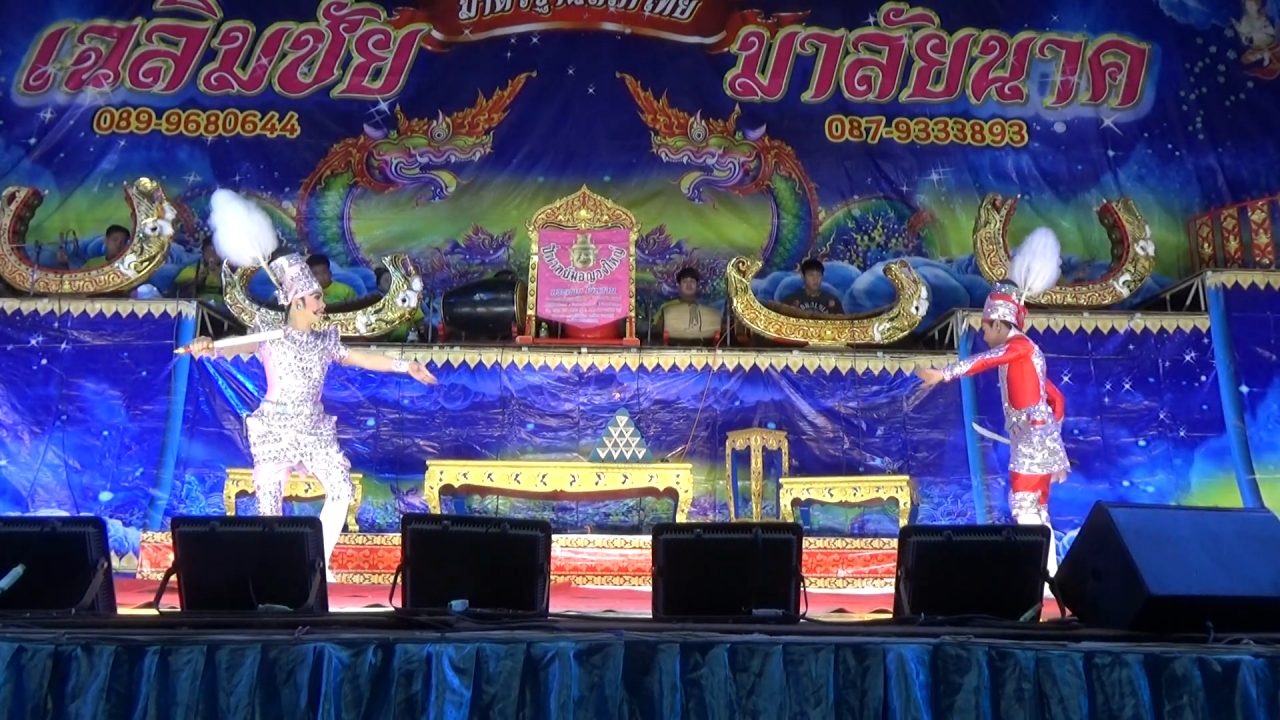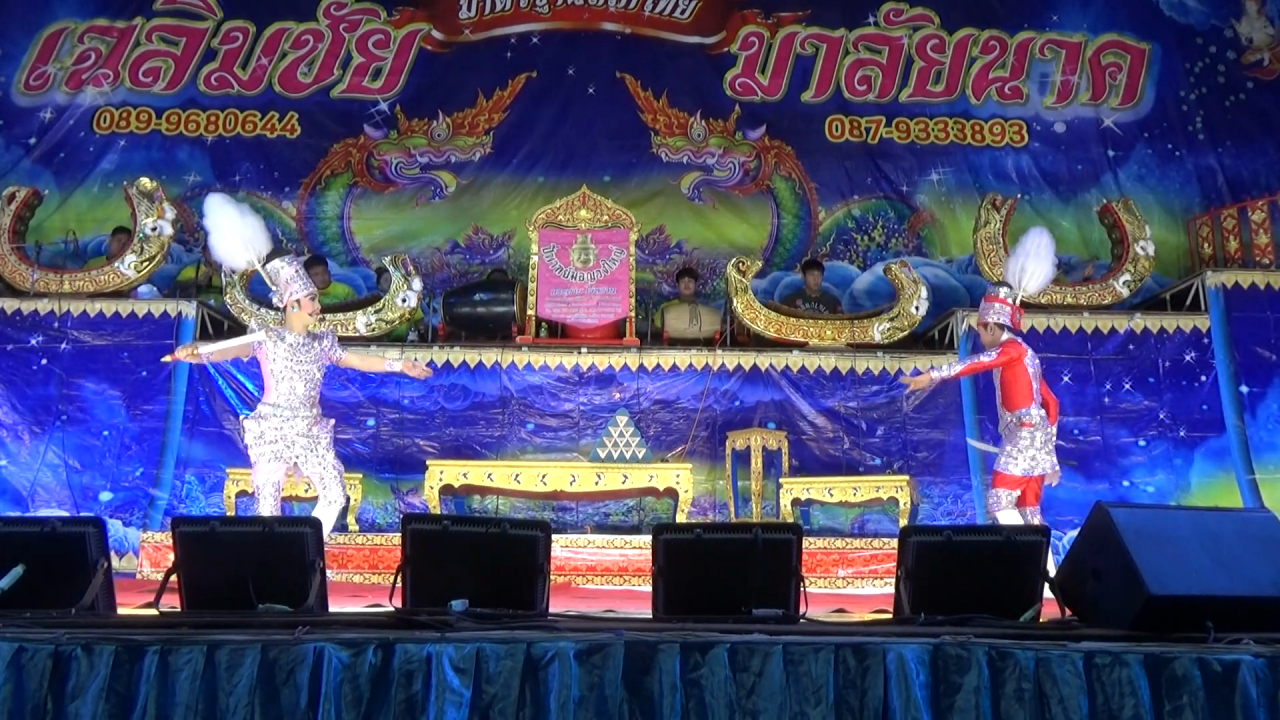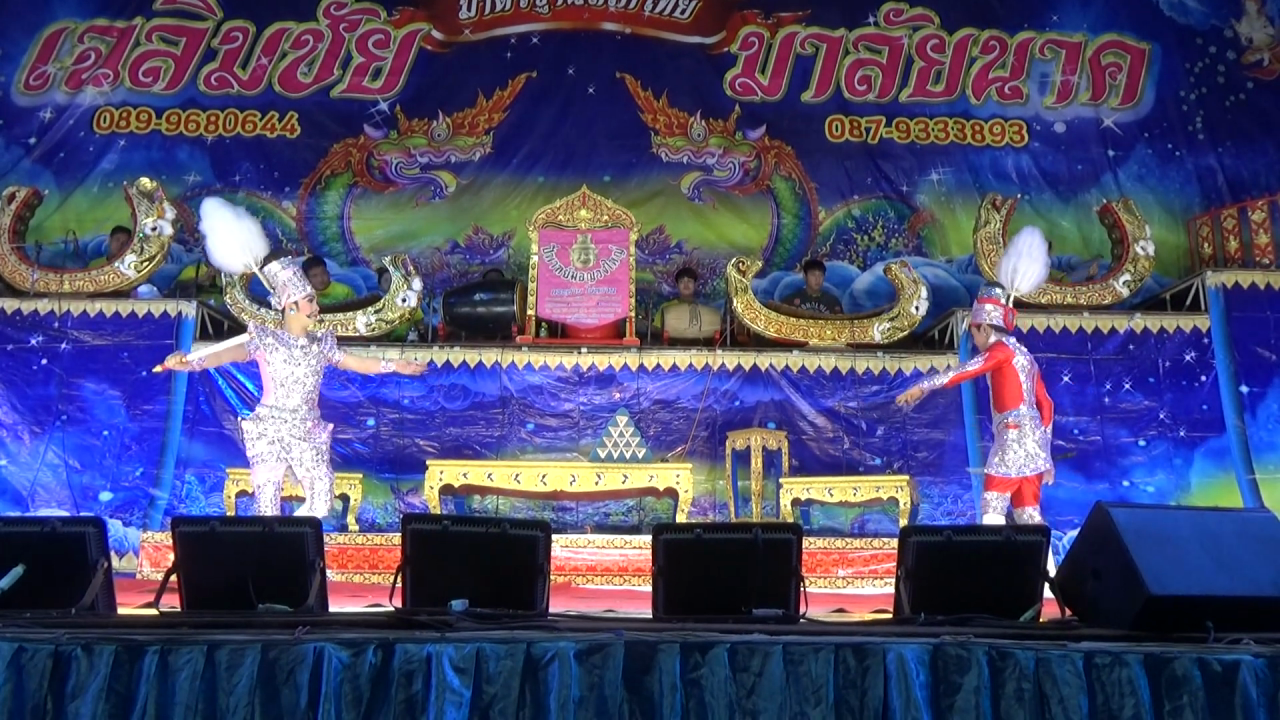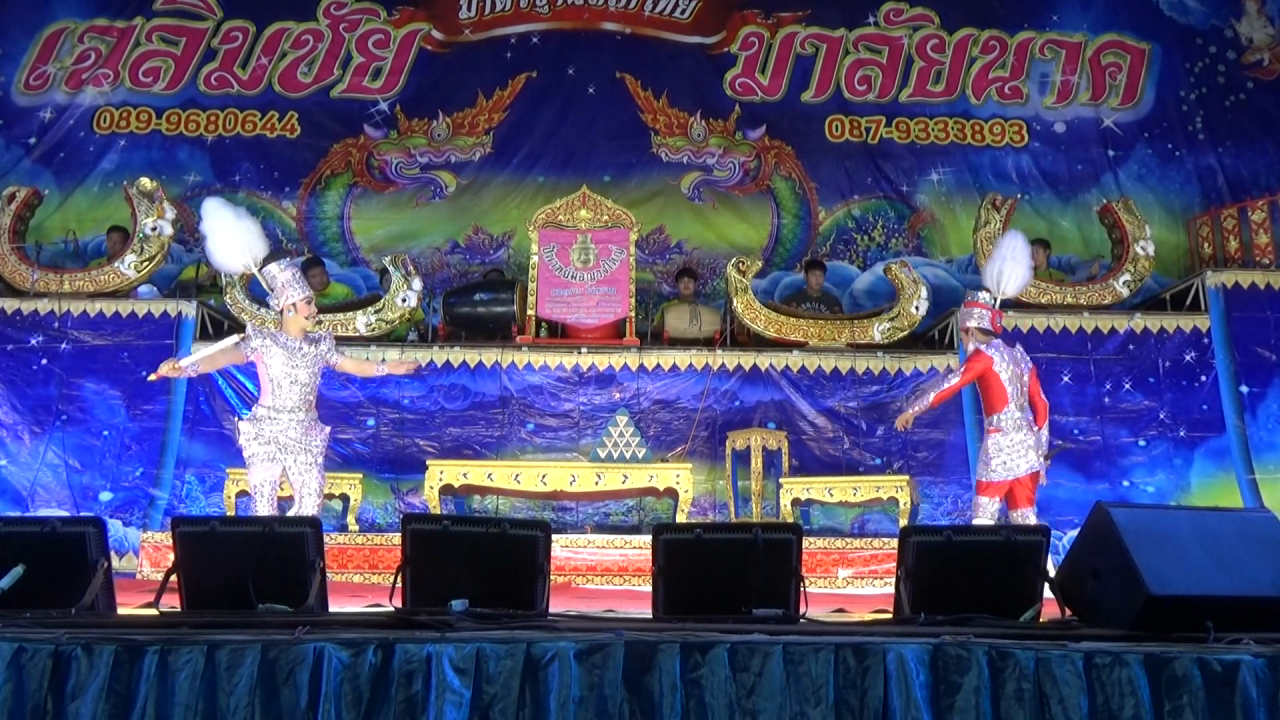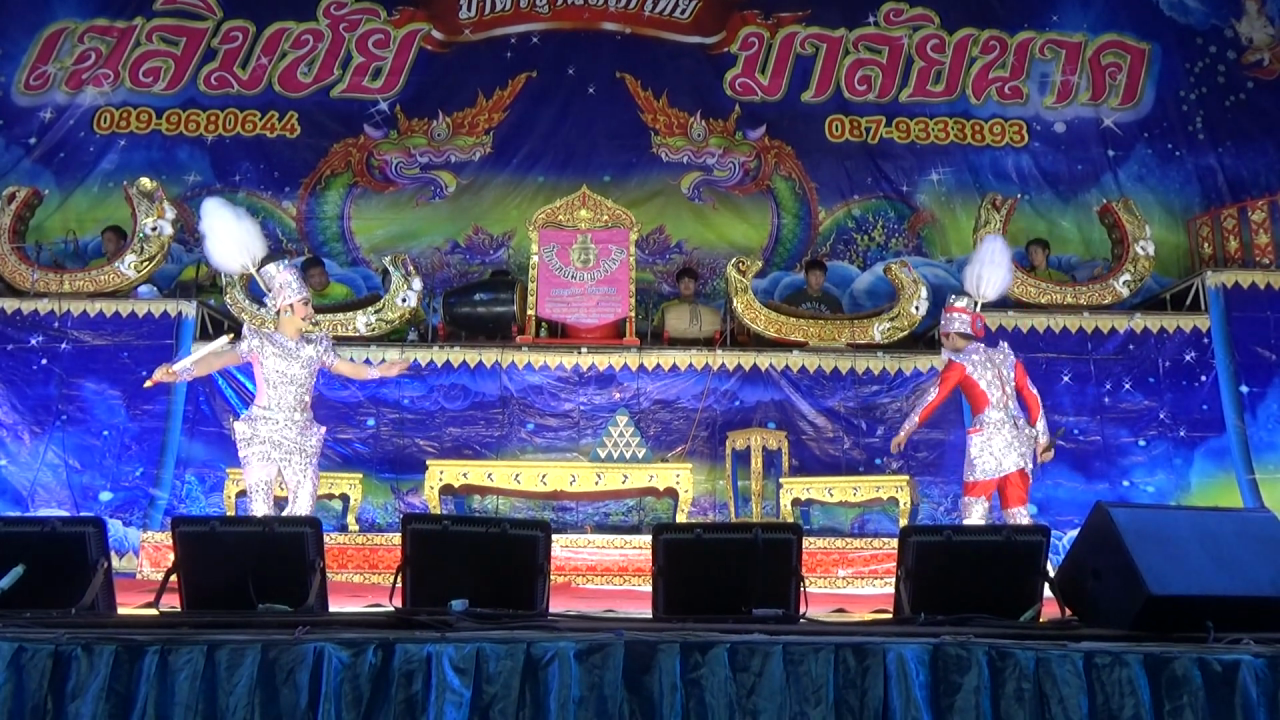
dt=0.2s
person 1, frame 1
left shoulder: (325, 340)
right shoulder: (271, 334)
left elbow: (363, 358)
right elbow: (242, 345)
left wrist: (405, 366)
right wrist: (212, 349)
left hip: (314, 428)
right hip: (275, 427)
left knee: (342, 489)
right knee: (269, 499)
left ankle: (320, 561)
person 1, frame 2
left shoulder: (322, 342)
right shoulder: (267, 338)
left elbow: (358, 360)
right elbow: (233, 348)
left wrist: (399, 365)
right wrist: (199, 356)
left hip: (311, 433)
right hip: (272, 431)
left knee: (335, 495)
right knee: (268, 509)
person 1, frame 3
left shoulder: (321, 343)
right shoulder: (264, 339)
left elbow: (355, 363)
right elbow: (231, 353)
left wrist: (393, 366)
right wrist: (191, 363)
left hip: (309, 434)
right hip: (270, 433)
left knee: (321, 502)
right knee: (268, 509)
person 1, frame 4
left shoulder: (320, 345)
right shoulder: (262, 341)
left elbow: (351, 365)
right elbow: (225, 357)
left wrist: (386, 368)
right wrist: (184, 369)
left hip: (305, 436)
right hip: (266, 433)
left knee: (309, 506)
right knee: (265, 509)
person 1, frame 5
left shoulder: (316, 346)
right shoulder: (258, 342)
left elbow: (347, 368)
right elbow: (220, 360)
left wrist: (379, 371)
right wrist: (180, 373)
left hip: (301, 437)
right hip: (261, 433)
left knee: (303, 508)
right knee: (262, 510)
person 2, frame 1
left shoulder: (1020, 345)
right shoulder: (1018, 353)
left elbow: (984, 360)
right elbow: (1056, 398)
left wrist: (943, 374)
right wrist: (1052, 434)
left hip: (1033, 436)
right hip: (1031, 437)
left knee: (1022, 505)
right knee: (1036, 509)
left ankle: (1042, 568)
right ankle: (1049, 571)
person 2, frame 2
left shoulder: (1013, 347)
right shoulder: (1021, 354)
left elbow: (975, 363)
right elbow: (1051, 403)
left wrist: (931, 376)
right wrist: (1047, 441)
left hip: (1025, 437)
right hip: (1031, 439)
left knee: (1000, 502)
right knee: (1029, 512)
right ankle: (1046, 575)
person 2, frame 3
left shoulder: (1001, 350)
right shoulder: (1021, 355)
left elbow: (964, 371)
right elbow: (1045, 404)
left wrist: (922, 388)
right wrist: (1042, 442)
left hip: (1014, 438)
right hip: (1031, 440)
left knee: (992, 504)
right knee: (1028, 510)
person 2, frame 4
left shoulder: (984, 355)
right shoulder: (1019, 356)
left elbow: (949, 386)
right elbow: (1040, 404)
left wrist: (912, 410)
right wrist: (1041, 446)
left hip: (1002, 441)
right hip: (1027, 443)
left knee: (984, 511)
right knee: (1024, 514)
person 2, frame 5
left shoulder: (959, 361)
right shoulder: (1004, 354)
left elbow: (932, 399)
right elbow: (1033, 396)
left wrist: (904, 431)
right wrist: (1042, 438)
left hip: (989, 442)
right hip: (1018, 440)
left knee: (973, 511)
right knee: (1017, 513)
